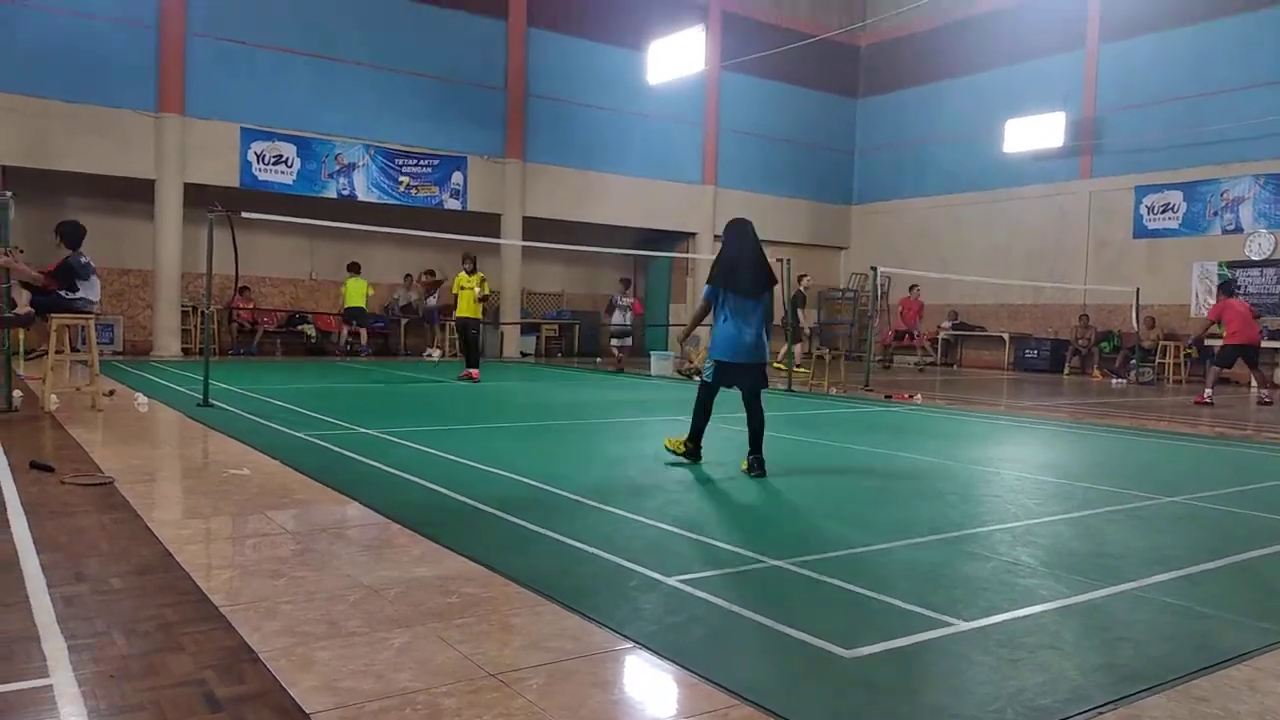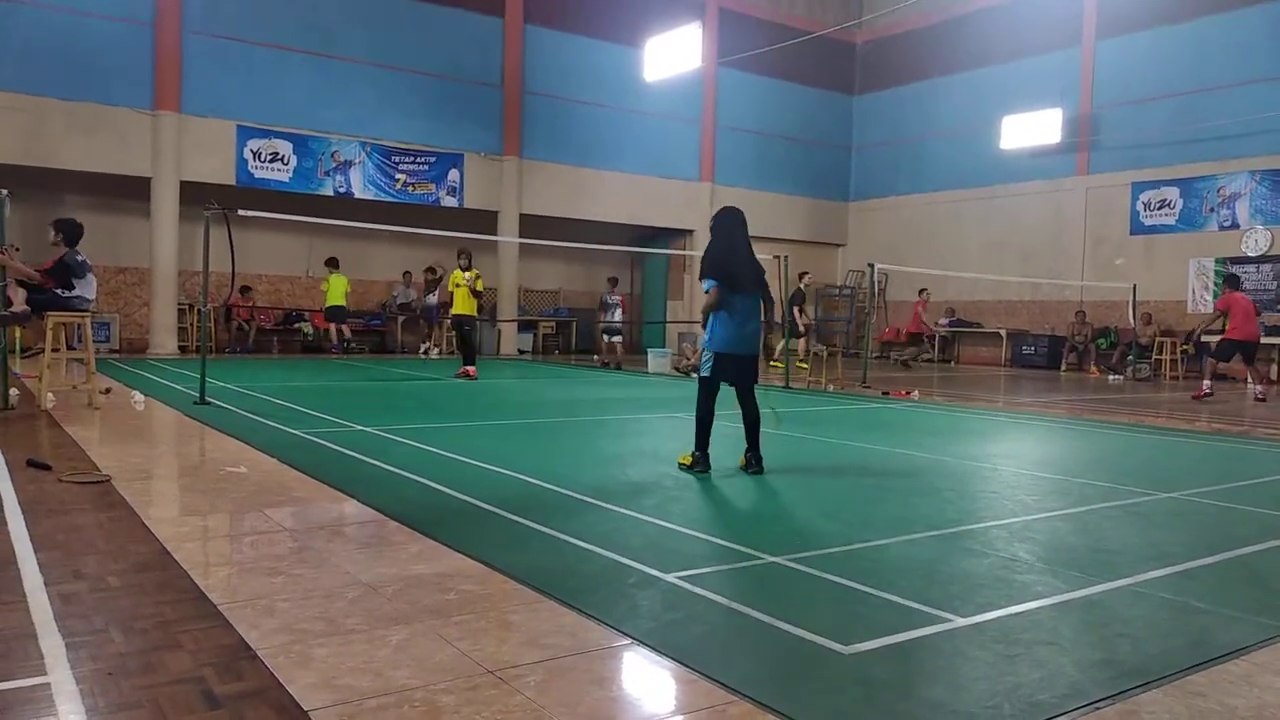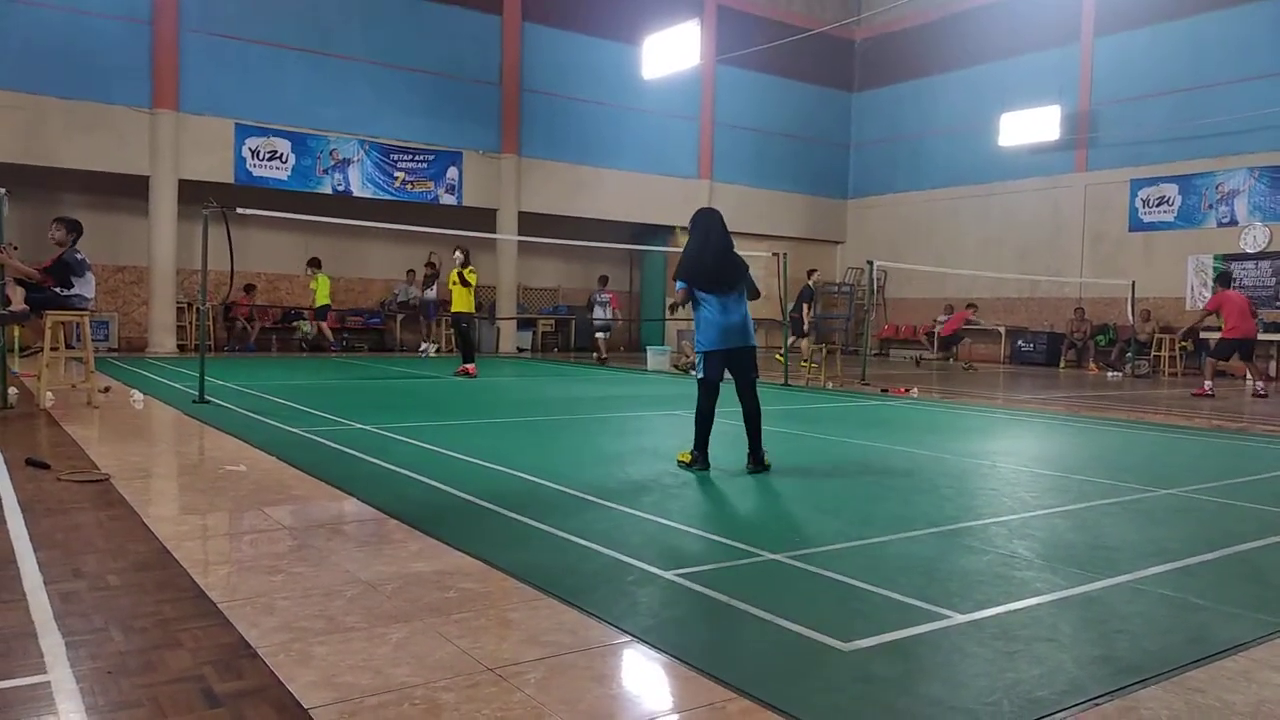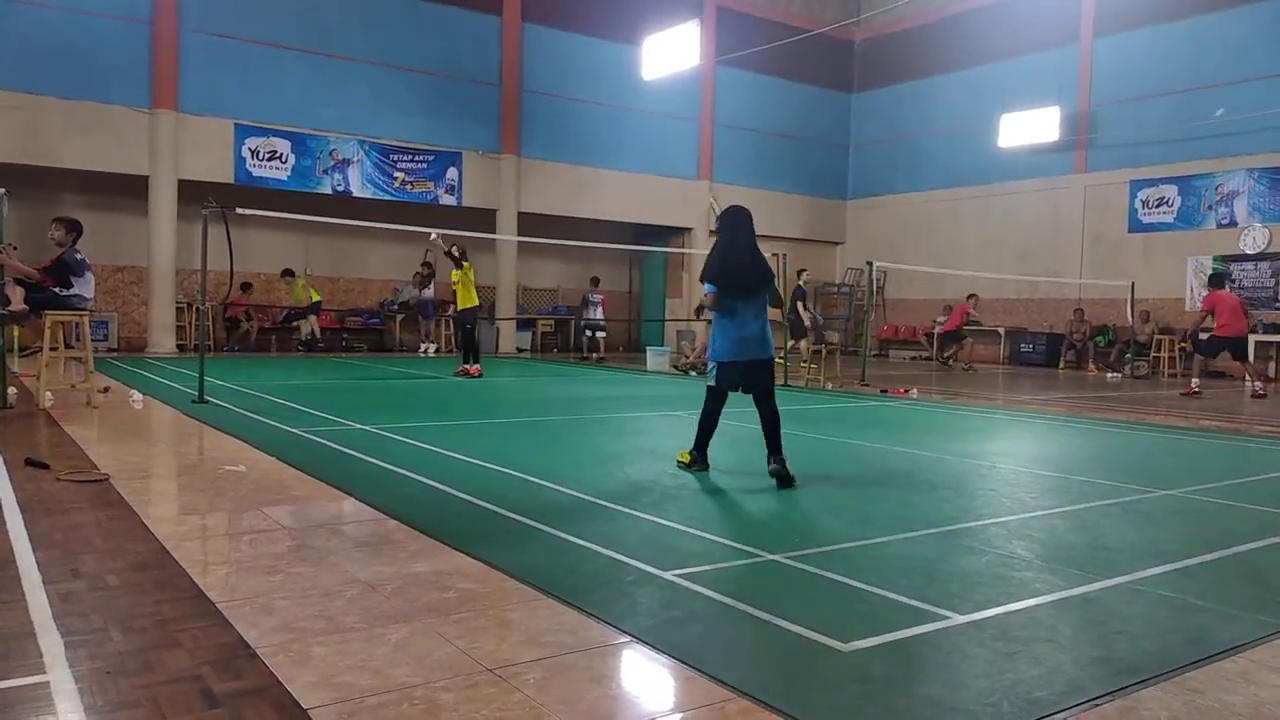
dt=0.4s
person 1, frame 1
left shoulder: (722, 269)
right shoulder: (762, 274)
left elbow: (704, 307)
right elbow: (768, 314)
left wrist: (686, 332)
right wrist: (766, 344)
left hip: (724, 345)
right hip: (754, 347)
left knee: (706, 393)
right knee: (752, 400)
left ankle: (692, 447)
right ankle: (755, 458)
person 1, frame 2
left shoulder: (715, 259)
right shoulder: (751, 264)
left elbow: (714, 298)
right elbow: (768, 301)
left wrist: (704, 315)
left hip: (721, 340)
right hip: (749, 341)
left knee: (706, 396)
right knee: (747, 397)
left ankle: (700, 455)
right ankle: (753, 457)
person 1, frame 3
left shoulder: (692, 260)
right shoulder: (734, 260)
left elbow: (682, 297)
right elbow: (754, 294)
left wrist: (675, 303)
left hip: (711, 336)
right hip: (742, 334)
left knee: (707, 395)
right knee: (748, 394)
left ankle: (699, 454)
right ankle: (756, 455)
person 1, frame 4
left shoulder: (719, 261)
right shoulder: (759, 262)
left elbow: (712, 302)
right elbow: (777, 303)
left wrist: (703, 302)
left hip: (727, 344)
right hip: (759, 344)
left knee: (715, 400)
right knee: (767, 403)
left ankle: (698, 455)
right ankle: (776, 461)
